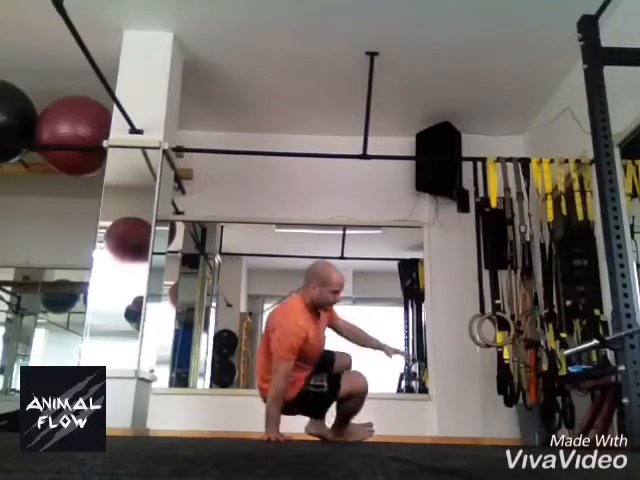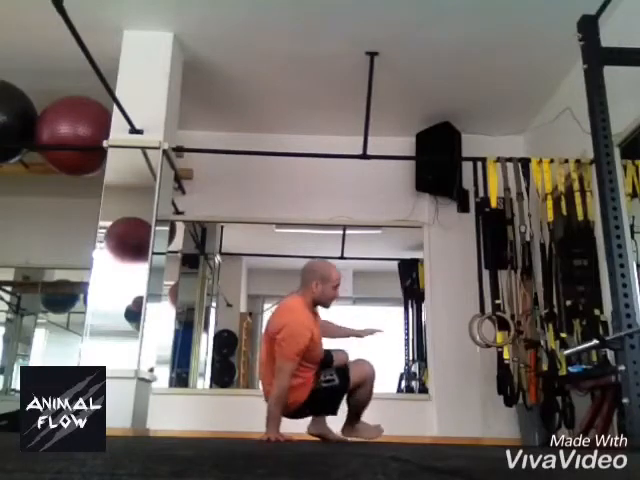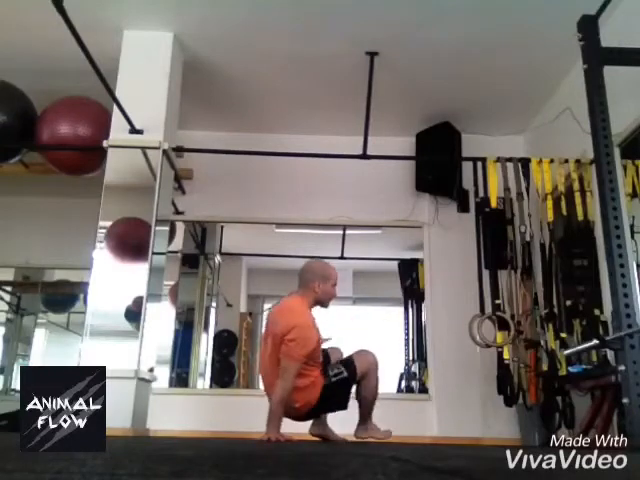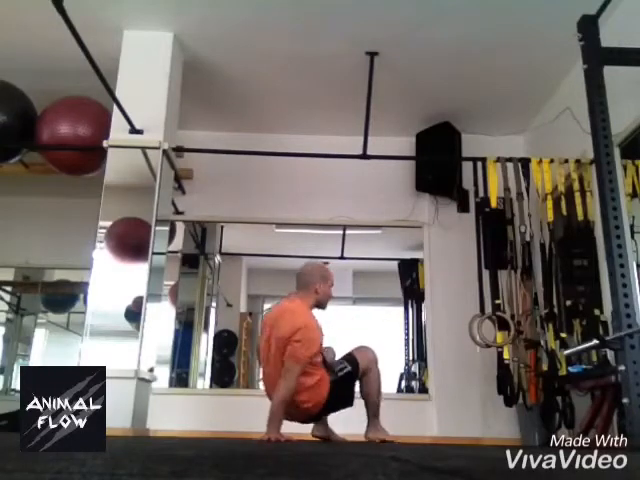
dt=0.1s
person 1, frame 1
left shoulder: (318, 307)
right shoulder: (292, 322)
left elbow: (345, 328)
right elbow: (279, 379)
left wrist: (383, 346)
right wrist: (272, 431)
right hip: (290, 390)
left knee: (344, 361)
right knee: (358, 384)
left ankle: (317, 423)
right ankle: (339, 429)
person 1, frame 2
left shoulder: (306, 304)
right shoulder: (294, 322)
left elbow: (319, 326)
right elbow: (283, 379)
left wrist: (356, 332)
right wrist: (272, 431)
right hip: (295, 396)
left knee: (341, 358)
right knee: (365, 370)
left ankle: (318, 425)
right ankle: (352, 427)
person 1, frame 3
left shoulder: (285, 306)
right shoulder: (302, 323)
right elbow: (285, 379)
right wrist: (272, 429)
left hip: (284, 396)
right hip: (301, 400)
left knee: (335, 354)
right knee: (367, 359)
left ankle: (319, 424)
right ankle: (365, 427)
person 1, frame 4
left shoulder: (277, 310)
right shoulder: (306, 324)
right elbow: (288, 379)
right wrist: (272, 430)
left hip: (291, 400)
right hip: (308, 402)
left knee: (328, 354)
right knee: (366, 356)
left ankle: (321, 426)
right ankle: (373, 427)
